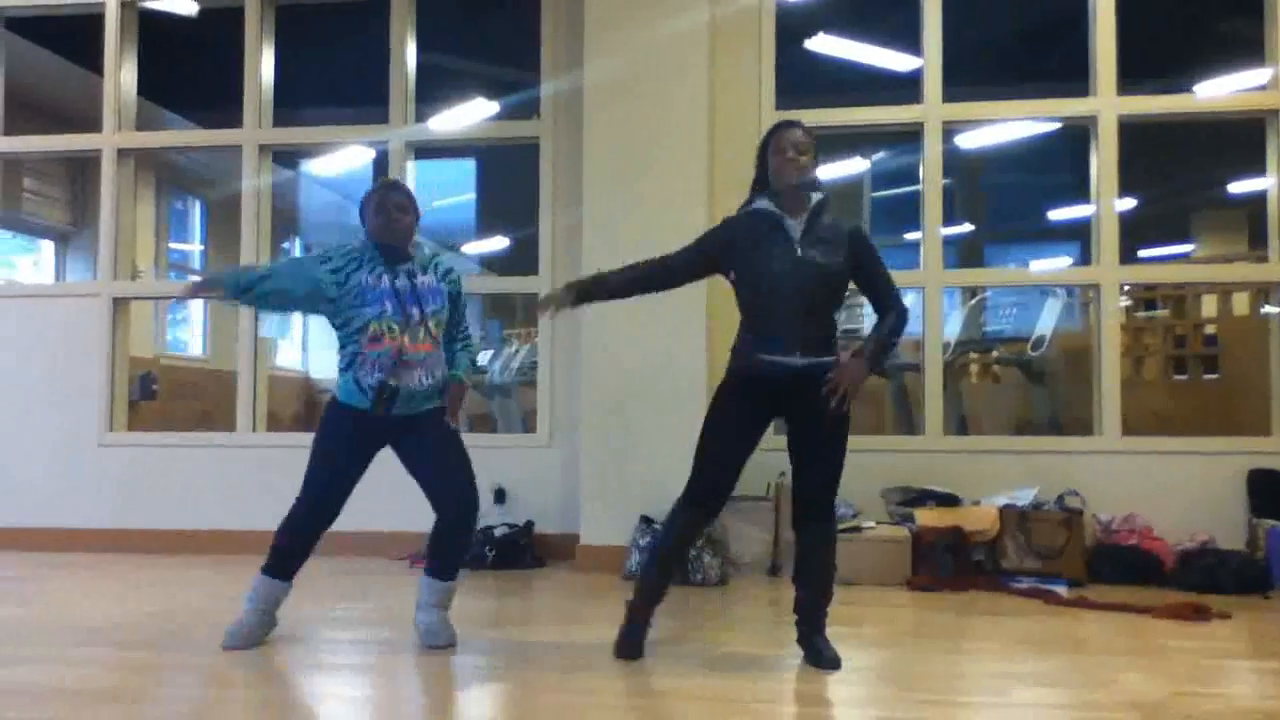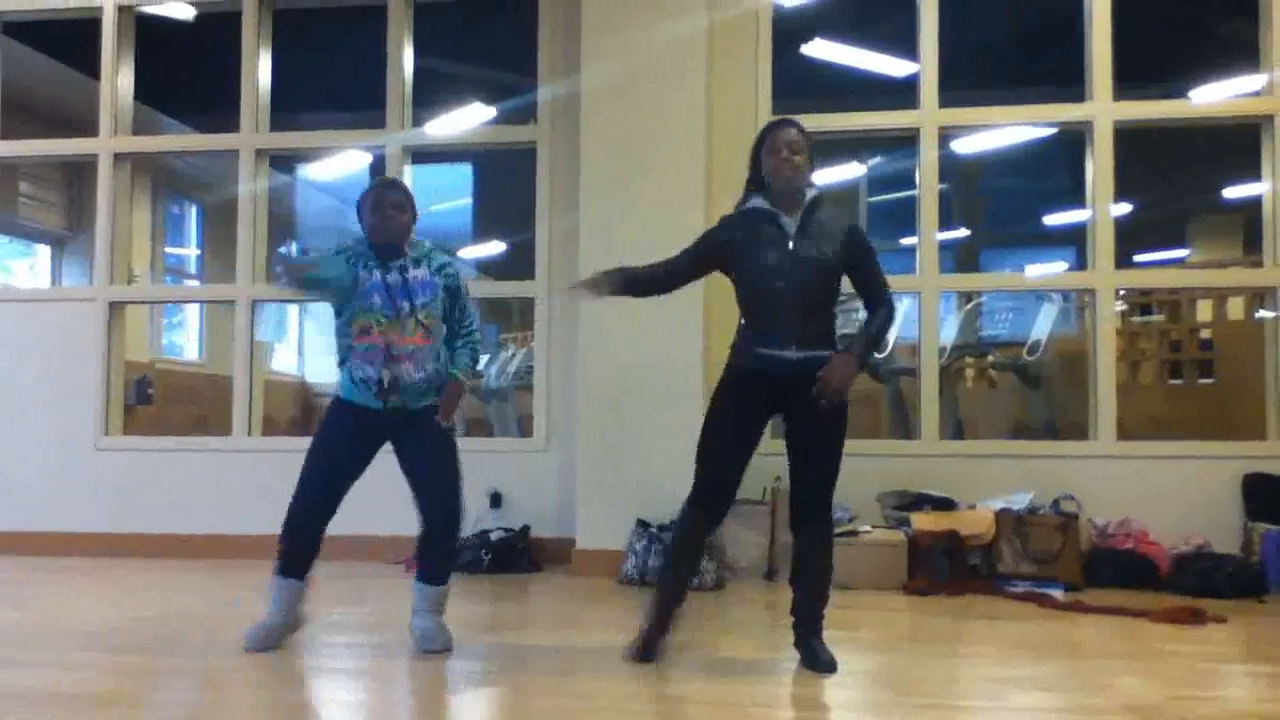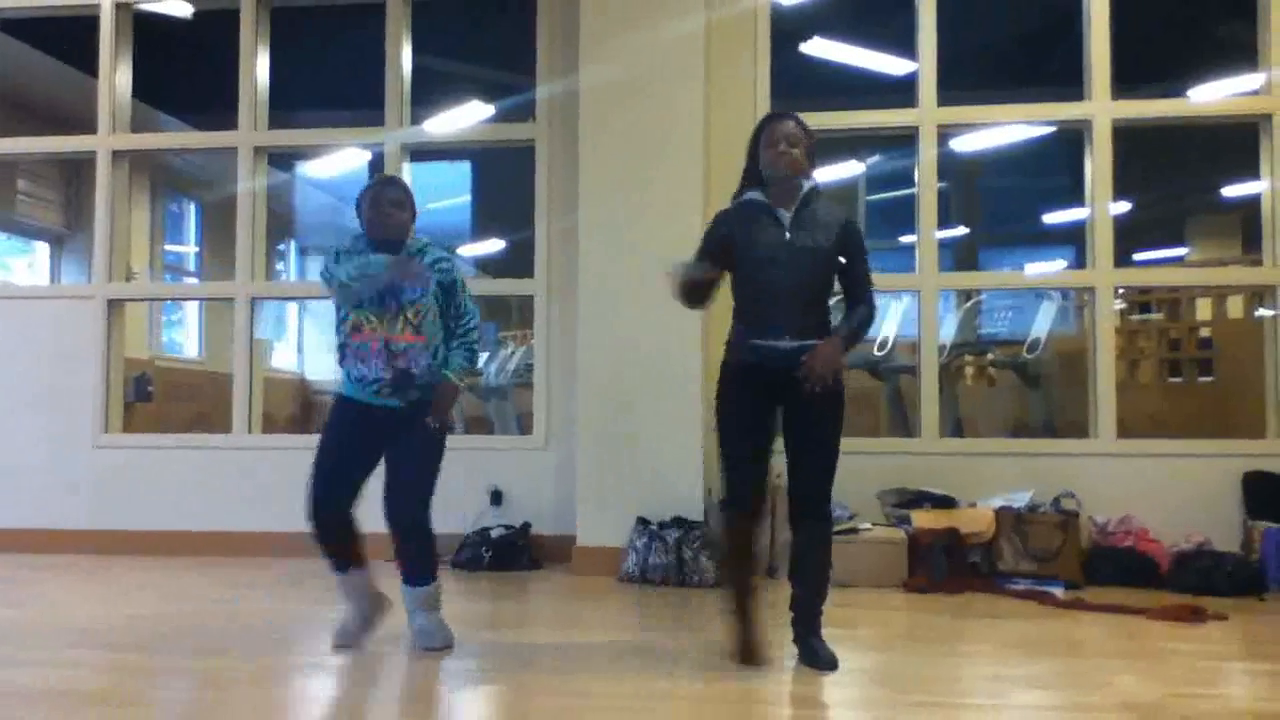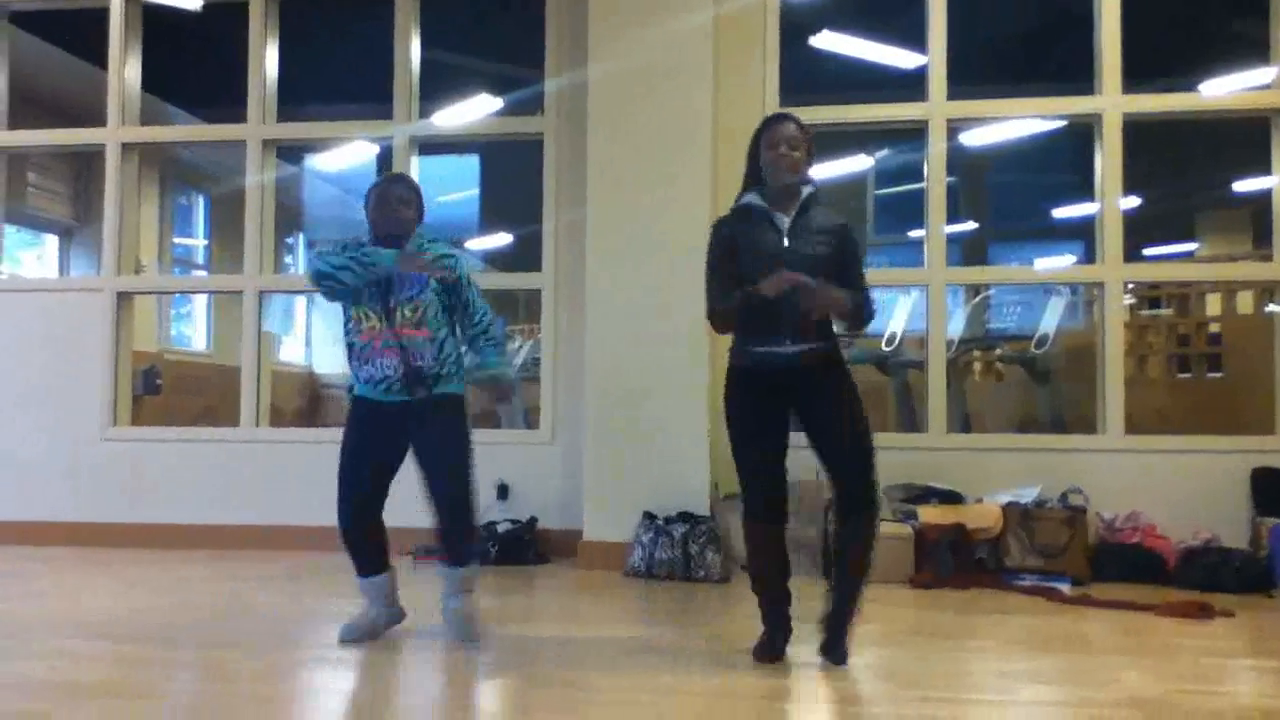
dt=0.1s
person 1, frame 1
left shoulder: (845, 238)
right shoulder: (740, 232)
left elbow: (893, 310)
right elbow: (663, 270)
left wrist: (867, 361)
right wrist: (582, 291)
left hip: (820, 386)
right hip: (752, 380)
left knee: (814, 512)
right knee: (701, 497)
left ankle: (813, 629)
right ankle: (638, 616)
person 1, frame 2
left shoulder: (842, 233)
right shoulder: (737, 229)
left elbow: (882, 307)
right elbow: (672, 272)
left wrist: (854, 356)
right wrist: (618, 279)
left hip: (817, 382)
right hip: (749, 376)
left knee: (812, 511)
right knee: (708, 497)
left ankle: (809, 634)
right ankle: (660, 618)
person 1, frame 3
left shoulder: (835, 223)
right shoulder: (732, 221)
left elbow: (864, 303)
right elbow: (696, 297)
left wrist: (840, 340)
right wrist: (691, 279)
left hip: (812, 369)
right hip: (747, 370)
left knee: (811, 504)
right knee: (742, 497)
left ankle: (808, 630)
right ankle: (744, 622)
person 1, frame 4
left shoulder: (833, 227)
right shoulder: (733, 227)
left elbow: (864, 311)
right elbow: (720, 316)
left wrist: (840, 304)
right wrist: (760, 290)
left hip: (821, 371)
right hip: (753, 376)
left knee: (859, 497)
right knee: (763, 505)
left ankle: (838, 620)
right ankle: (774, 623)
person 2, frame 1
left shoulder: (444, 274)
right shoulder: (340, 268)
left elbow: (462, 336)
right elbow: (288, 285)
left wrist: (458, 378)
right wrist: (229, 282)
left hip: (424, 412)
right hip: (355, 410)
left knee: (462, 504)
right knee: (313, 510)
left ankle: (431, 610)
right ankle: (259, 609)
person 2, frame 2
left shoulder: (441, 267)
right shoulder: (347, 263)
left elbow: (468, 330)
right elbow: (324, 276)
left wrist: (459, 375)
right wrist: (303, 269)
left hip: (425, 409)
right hip: (358, 408)
left knee: (442, 510)
right knee: (309, 505)
left ankle: (427, 614)
right ankle: (283, 609)
person 2, frame 3
left shoulder: (437, 264)
right shoulder: (348, 257)
left elbow: (466, 328)
right elbow: (348, 284)
left wrist: (454, 378)
right wrist: (389, 267)
left hip: (420, 405)
right hip: (358, 404)
left knee: (406, 509)
right knee: (325, 504)
left ankle: (424, 611)
right ankle: (362, 600)
person 2, frame 4
left shoulder: (445, 260)
right shoulder: (351, 255)
left elbow: (480, 323)
right elbow: (325, 275)
left wrist: (496, 370)
right wrist: (394, 261)
left hip: (437, 401)
right hip: (373, 403)
left knee: (452, 496)
right knee: (354, 508)
left ankle: (457, 596)
right ankle: (381, 604)
